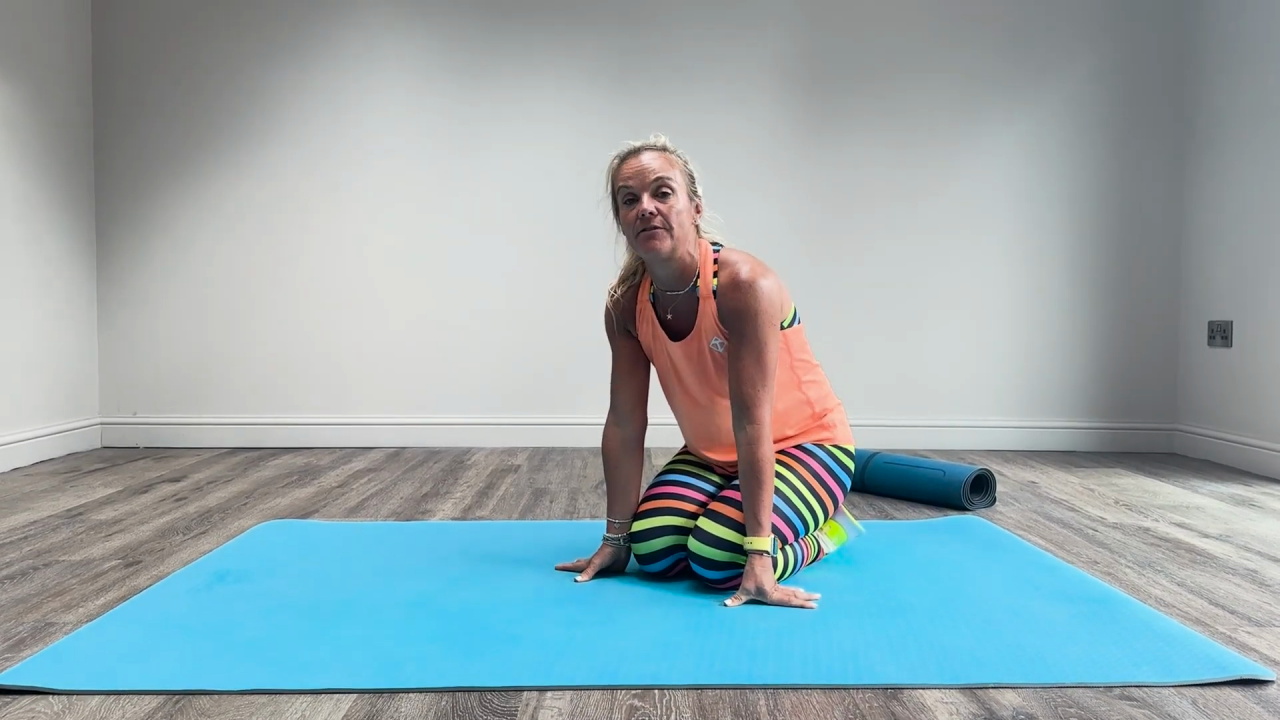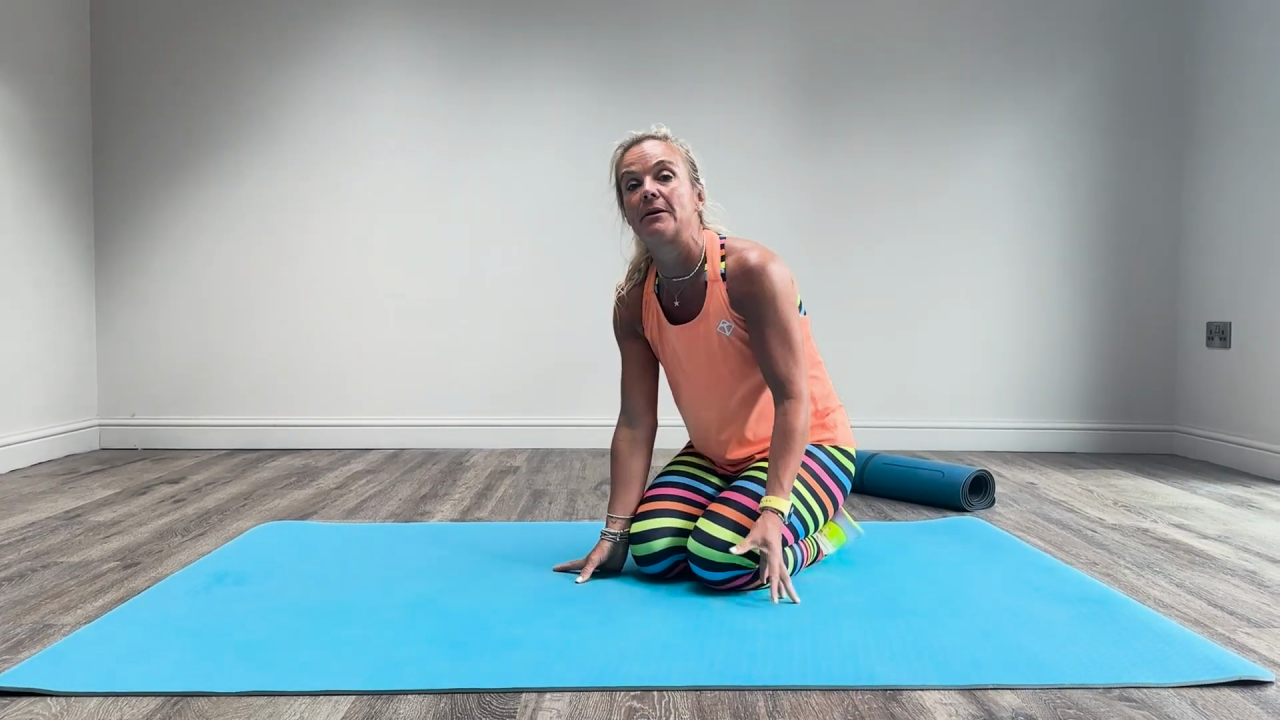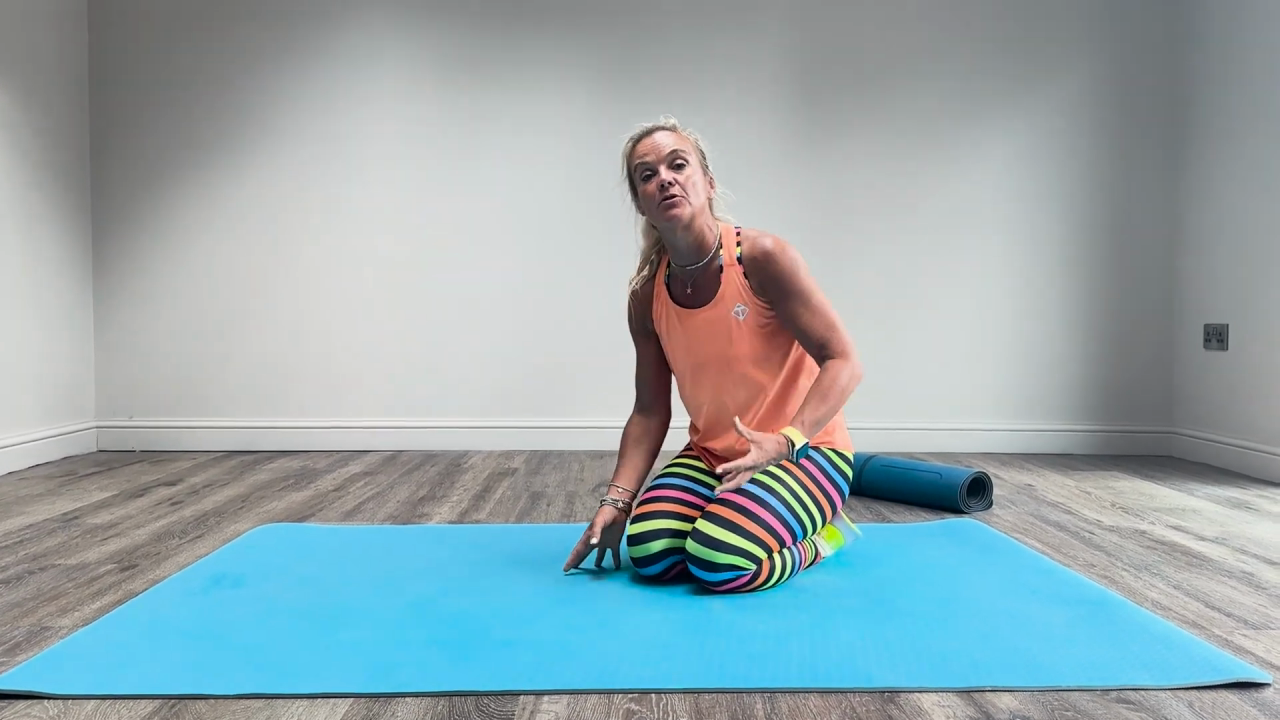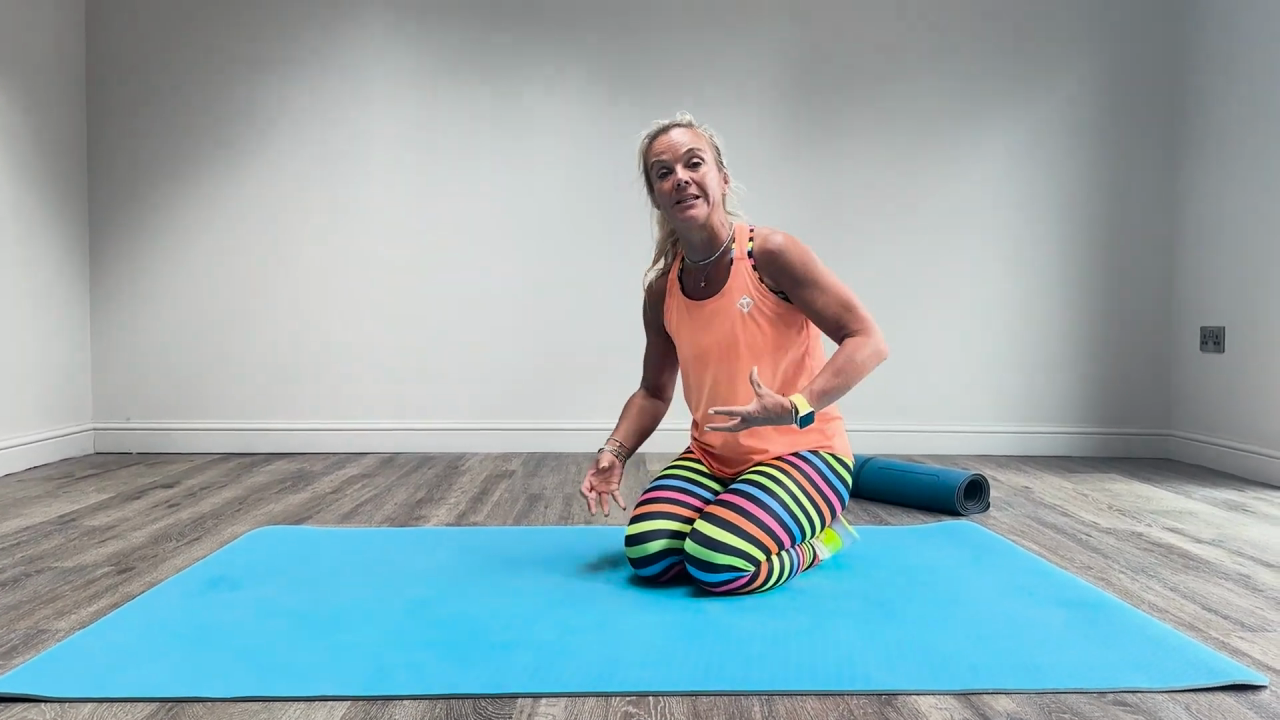
dt=0.2s
person 1, frame 1
left shoulder: (745, 284)
right shoulder: (626, 302)
left elbow: (752, 420)
right elbow: (625, 423)
left wrist: (758, 553)
right wrist: (614, 538)
left hip: (805, 445)
right hip: (713, 453)
left knee: (720, 558)
right knee: (653, 550)
left ankle: (825, 529)
right ankle: (755, 520)
person 1, frame 2
left shoulder: (753, 270)
right shoulder: (633, 300)
left elbow: (793, 397)
right elbow: (635, 423)
left wrist: (773, 509)
right wrist: (614, 533)
left hip: (808, 447)
right hip: (715, 453)
left knee: (721, 559)
right knee: (652, 551)
left ankle: (820, 531)
person 1, frame 3
left shoulder: (764, 258)
right shoulder: (646, 294)
left elbow: (844, 364)
right elbow: (650, 411)
left wrist: (785, 441)
right wrist: (616, 501)
left hip: (806, 450)
right hip: (712, 455)
left knee: (719, 560)
right knee: (649, 552)
left ankle: (821, 531)
right ankle: (758, 519)
person 1, frame 4
left shoulder: (772, 253)
right shoulder: (660, 290)
left elbow: (868, 343)
right elbow: (653, 391)
left wrist: (794, 409)
right wrist: (615, 451)
left hip: (801, 454)
right hip: (712, 458)
left knee: (716, 561)
right knee: (647, 552)
left ankle: (818, 534)
right ankle: (728, 518)
